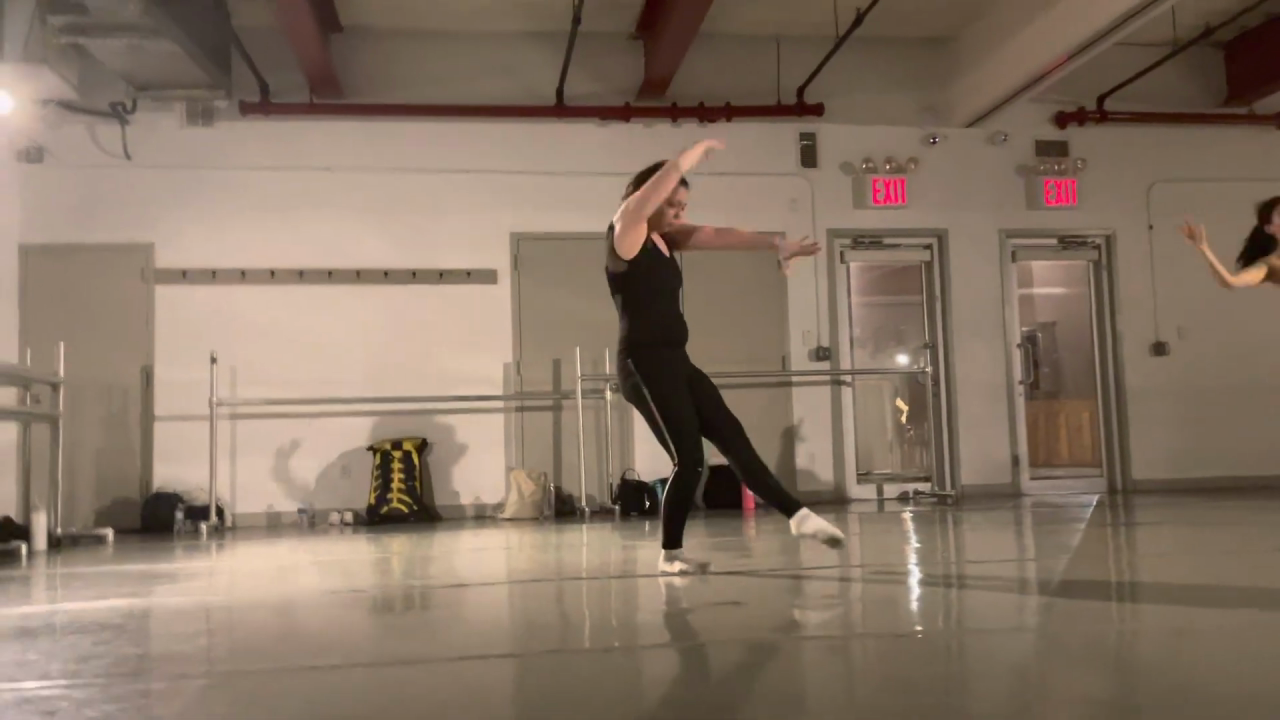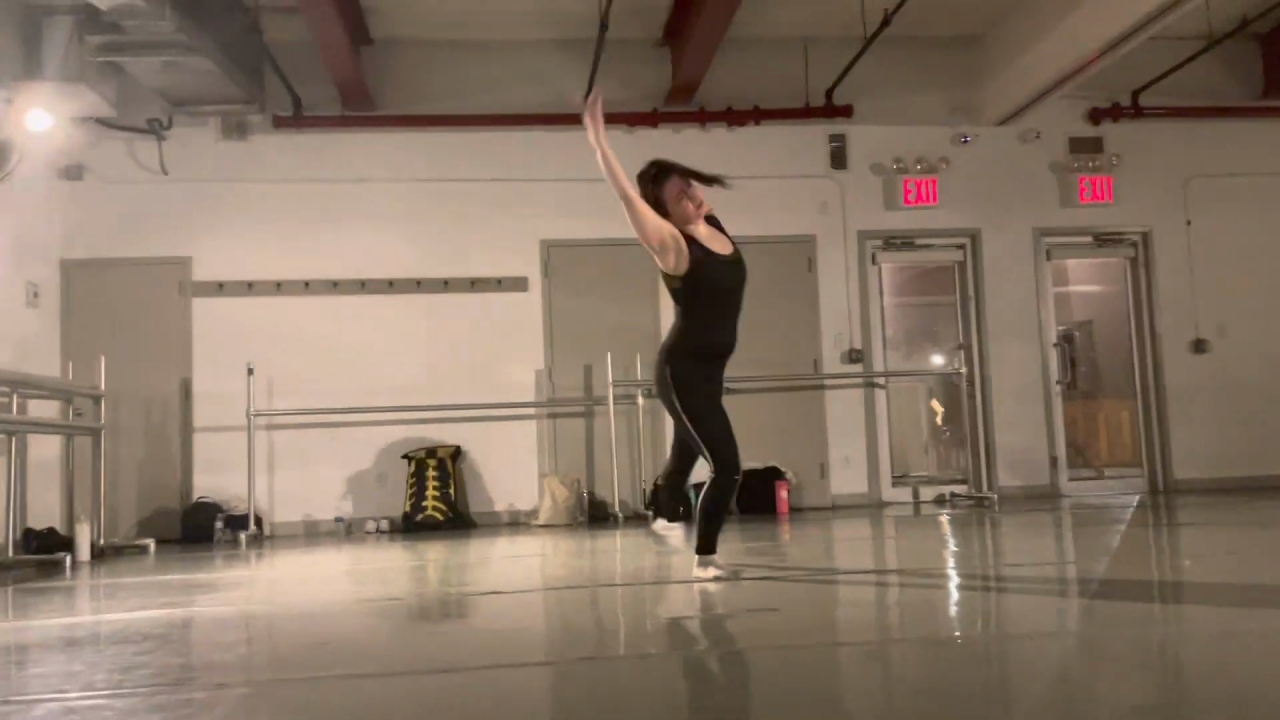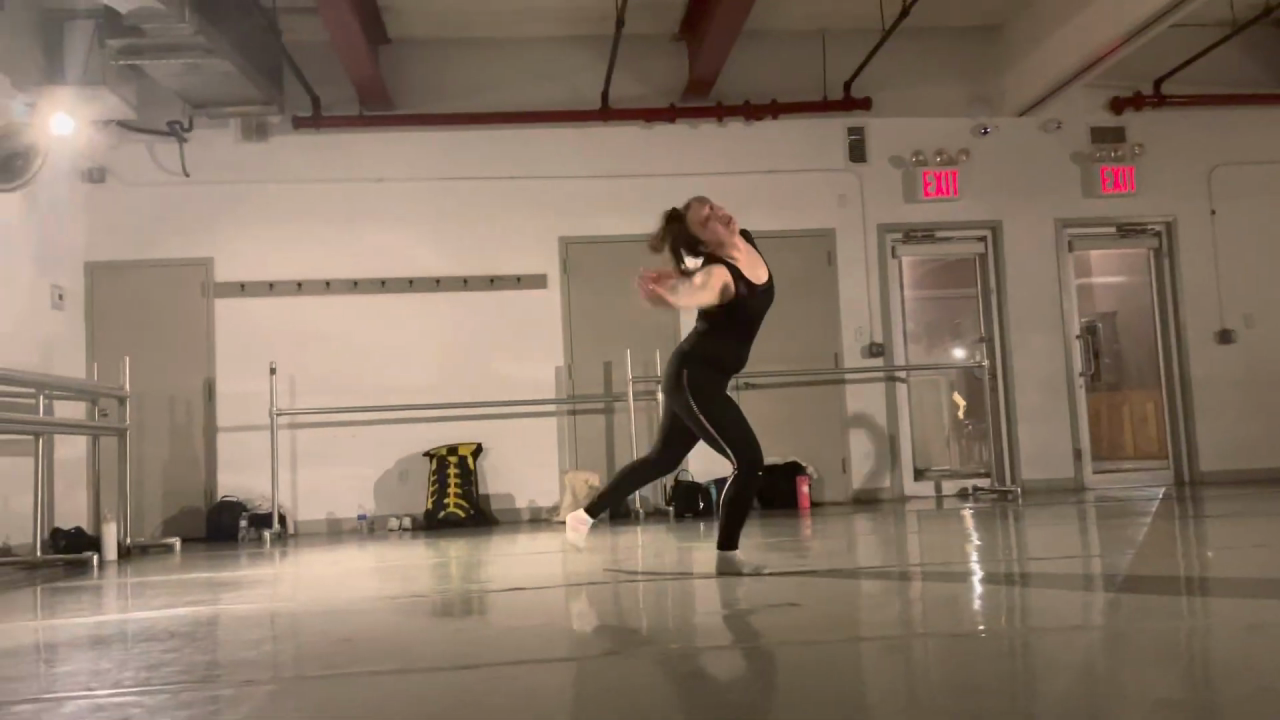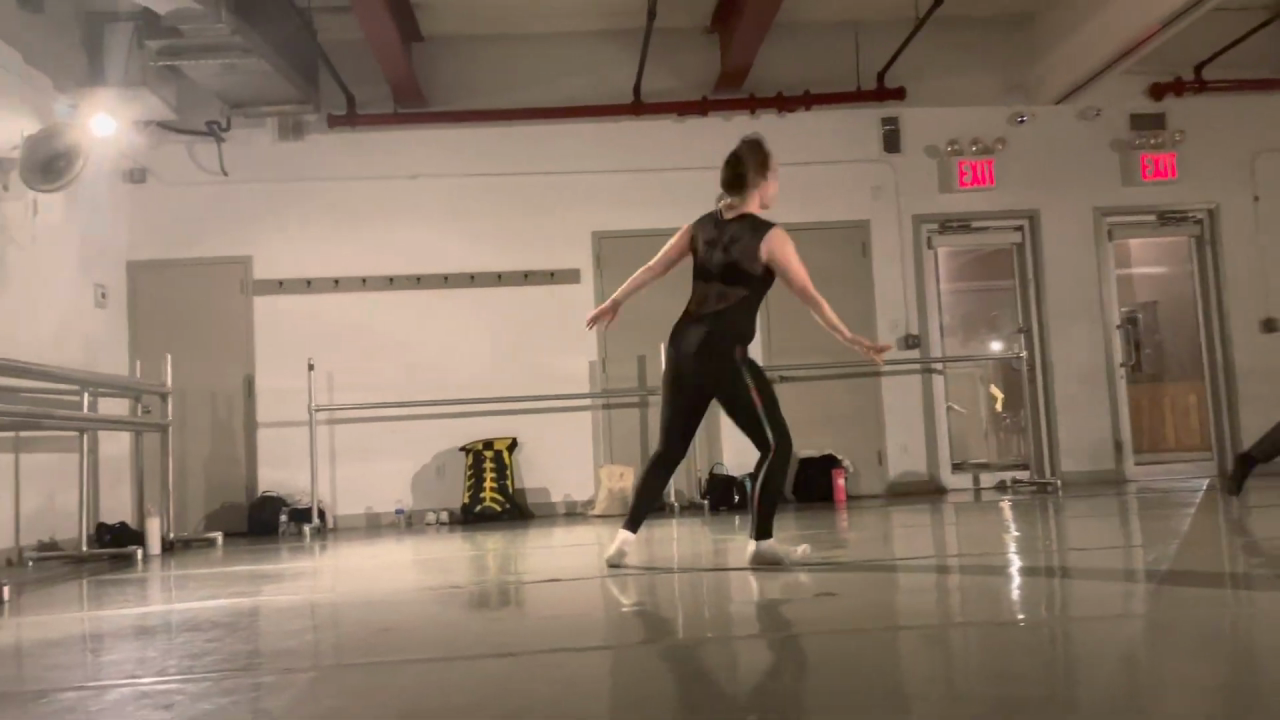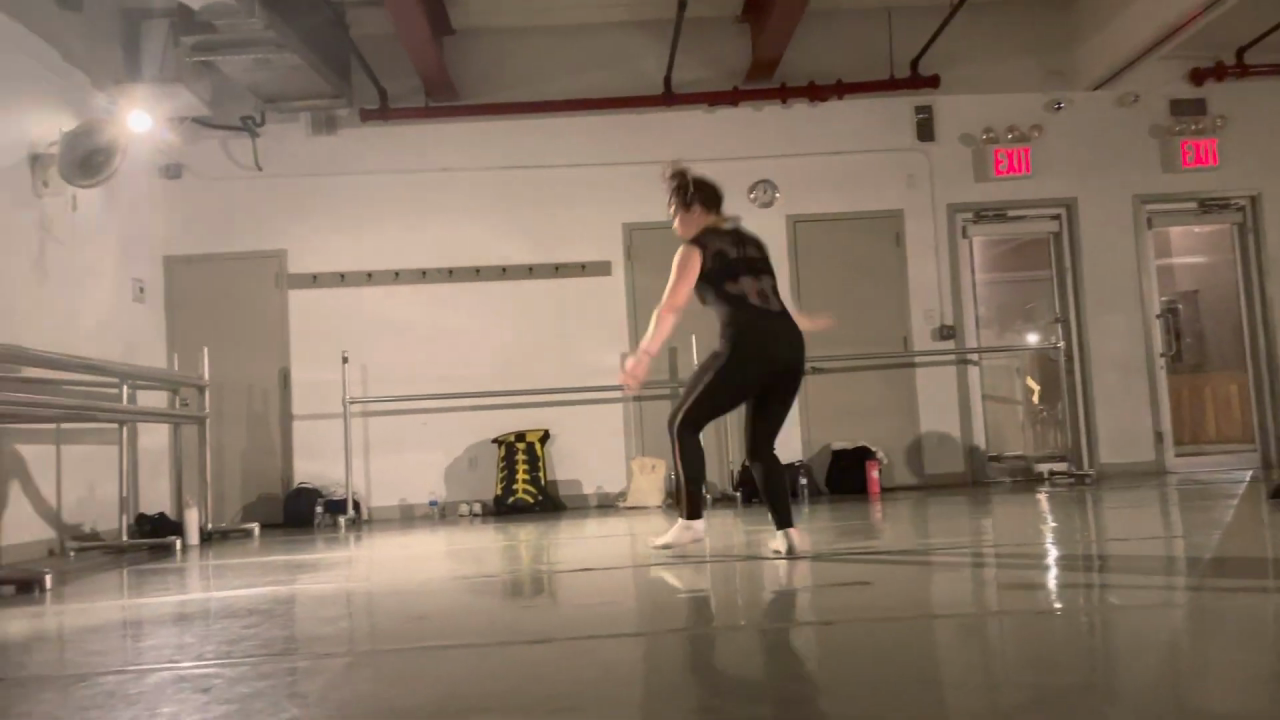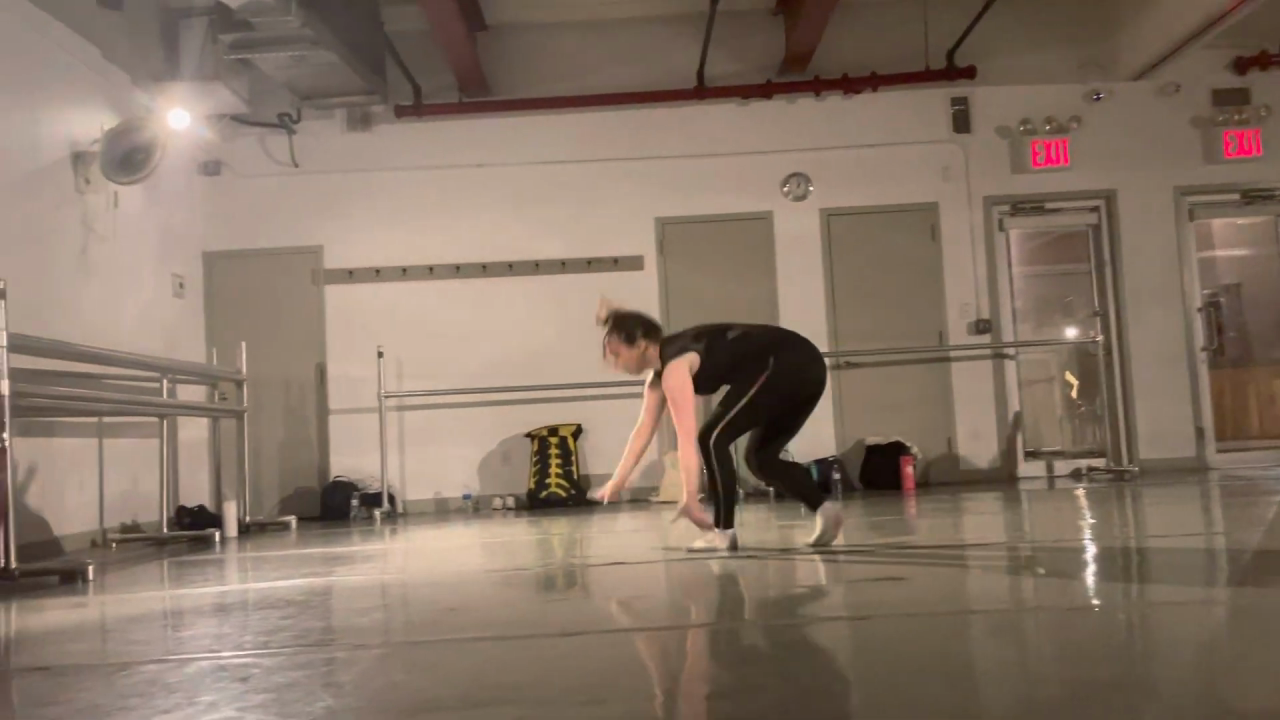
dt=0.3s
person 1, frame 1
left shoulder: (665, 237)
right shoulder: (627, 228)
left elbow: (721, 234)
right elbow: (668, 175)
left wrist: (778, 244)
right wrist: (704, 145)
left hip: (676, 363)
right hip: (644, 367)
left knee: (735, 439)
right knee: (689, 459)
left ankle: (798, 515)
right ankle: (671, 554)
person 1, frame 2
left shoulder: (713, 224)
right shoulder: (674, 243)
right elbow: (630, 198)
right wrist: (597, 134)
left hip: (710, 368)
right hip: (685, 372)
left knee: (689, 449)
right knee: (726, 466)
left ankle: (665, 517)
right ankle: (706, 559)
person 1, frame 3
left shoulder: (745, 243)
right shoulder: (716, 271)
right elbow: (691, 296)
left wrist: (673, 277)
right wrist: (668, 293)
left hip: (698, 375)
right hip: (693, 377)
left knee: (661, 458)
right knee: (749, 462)
left ankle: (585, 514)
right ankle: (727, 555)
person 1, frame 4
left shoulder: (703, 225)
right shoulder: (769, 237)
left elbow: (652, 269)
right elbow: (808, 294)
left wrist: (613, 303)
right wrist: (851, 338)
left hip: (682, 349)
right hip: (723, 354)
left knee: (669, 451)
right knee: (776, 444)
left ankle: (625, 536)
right ankle: (762, 543)
person 1, frame 5
left shoulder: (693, 250)
right shoulder: (752, 242)
left elbow: (670, 308)
left wrist: (643, 355)
right wrist: (798, 320)
left hip: (747, 346)
right hip: (788, 349)
left knee: (683, 425)
right knee: (760, 448)
left ankle: (689, 521)
right ankle: (787, 533)
person 1, frame 6
left shoulder: (675, 364)
right shoulder: (662, 371)
left elbow: (688, 438)
right elbow: (643, 430)
left wrist: (690, 498)
right wrist: (618, 480)
left hip: (782, 363)
left knee: (713, 438)
right knee: (760, 458)
left ankle: (724, 531)
right ankle: (824, 507)
